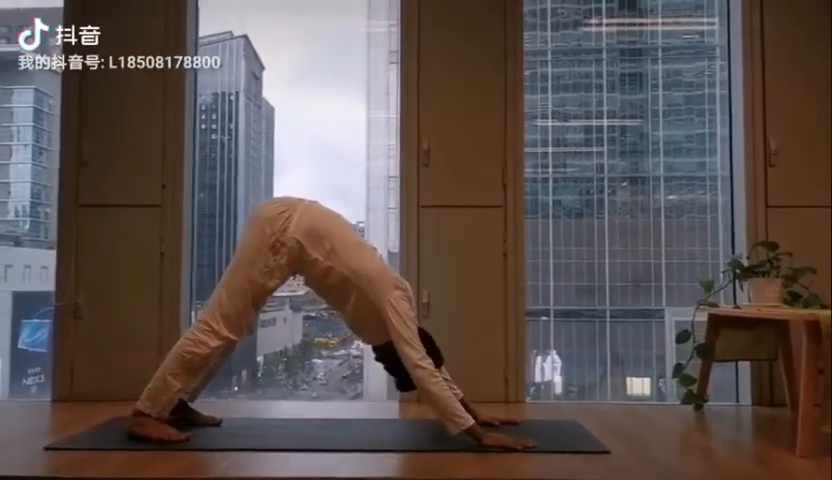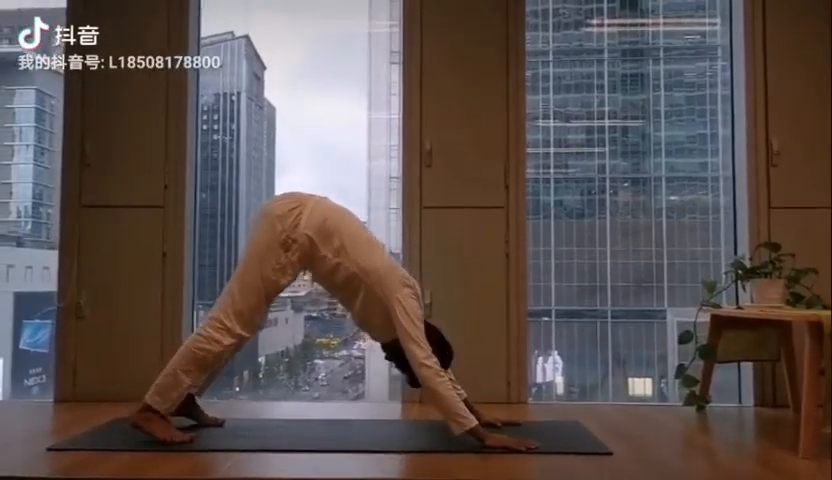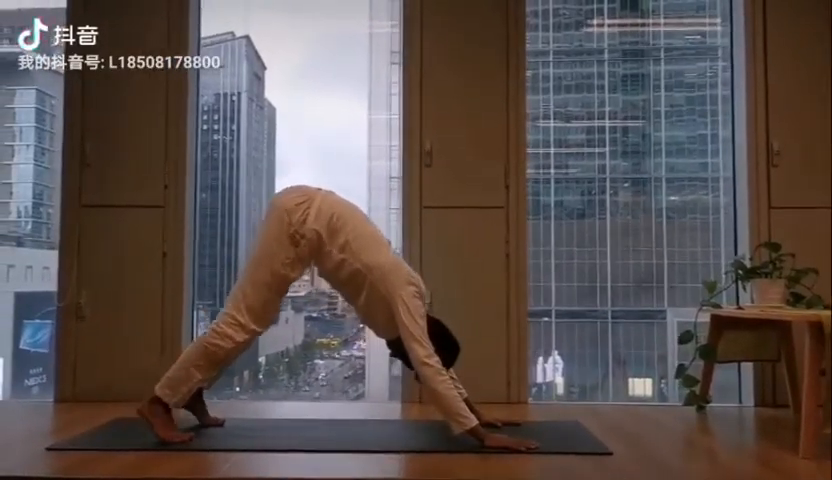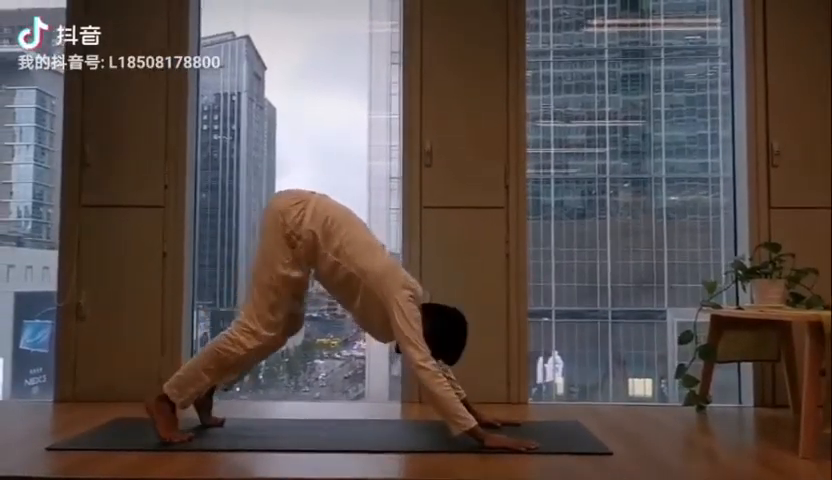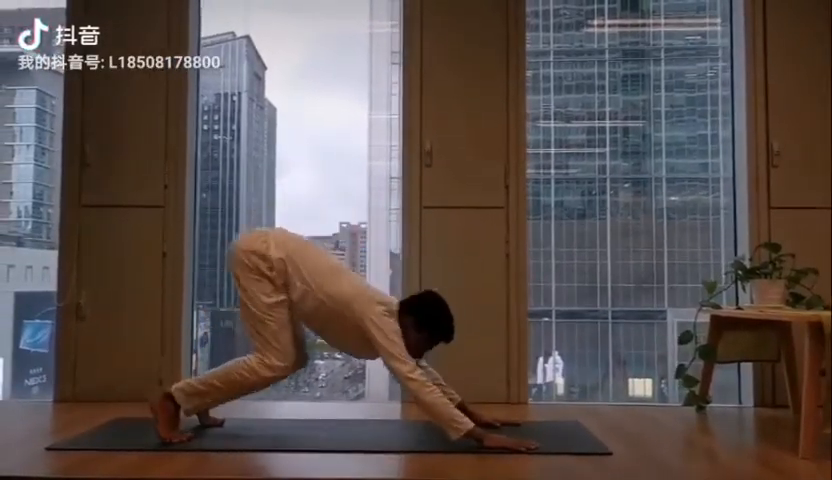
dt=0.3s
person 1, frame 1
left shoulder: (394, 302)
right shoulder: (391, 299)
left elbow: (428, 366)
right elbow: (422, 370)
left wrist: (472, 413)
right wrist: (478, 433)
left hip: (292, 227)
right hip: (283, 228)
left knee: (229, 326)
right knee: (220, 326)
left ankle: (176, 403)
right ankle: (144, 414)
person 1, frame 2
left shoulder: (401, 300)
right shoulder: (401, 299)
left elbow: (432, 364)
right elbow: (428, 369)
left wrist: (476, 414)
right wrist: (481, 434)
left hip: (300, 221)
right hip: (294, 222)
left knee: (237, 322)
right knee: (232, 323)
left ankle: (182, 398)
right ankle: (153, 409)
person 1, frame 3
left shoulder: (407, 297)
right shoulder: (405, 297)
left elbow: (433, 364)
right elbow: (428, 367)
left wrist: (474, 413)
right wrist: (480, 434)
left hip: (306, 214)
right hip: (301, 215)
left knee: (254, 318)
right knee: (245, 320)
left ankle: (191, 393)
right ankle: (161, 402)
person 1, frame 4
left shoulder: (408, 301)
right shoulder: (402, 301)
left elbow: (433, 362)
right elbow: (425, 369)
left wrist: (472, 412)
right wrist: (479, 434)
left hip: (303, 216)
right hip: (296, 217)
left knee: (287, 326)
right knee: (260, 329)
left ankle: (204, 389)
right ankle: (168, 400)
person 1, frame 5
left shoulder: (386, 316)
right shoulder: (379, 318)
left elbow: (419, 369)
right elbow: (413, 380)
left wrist: (468, 411)
right wrist: (478, 434)
left hip: (272, 256)
right hip: (260, 255)
left knee: (292, 359)
right knee: (276, 363)
left ankle: (197, 400)
right ankle: (172, 400)
